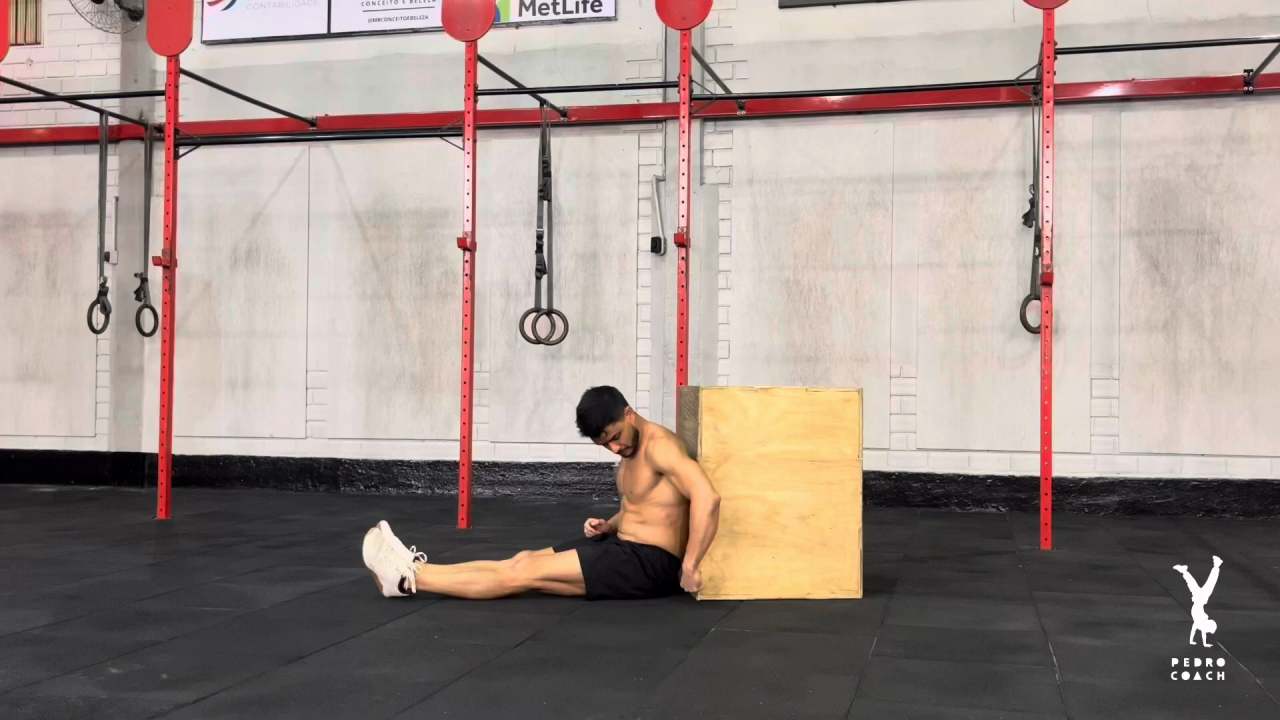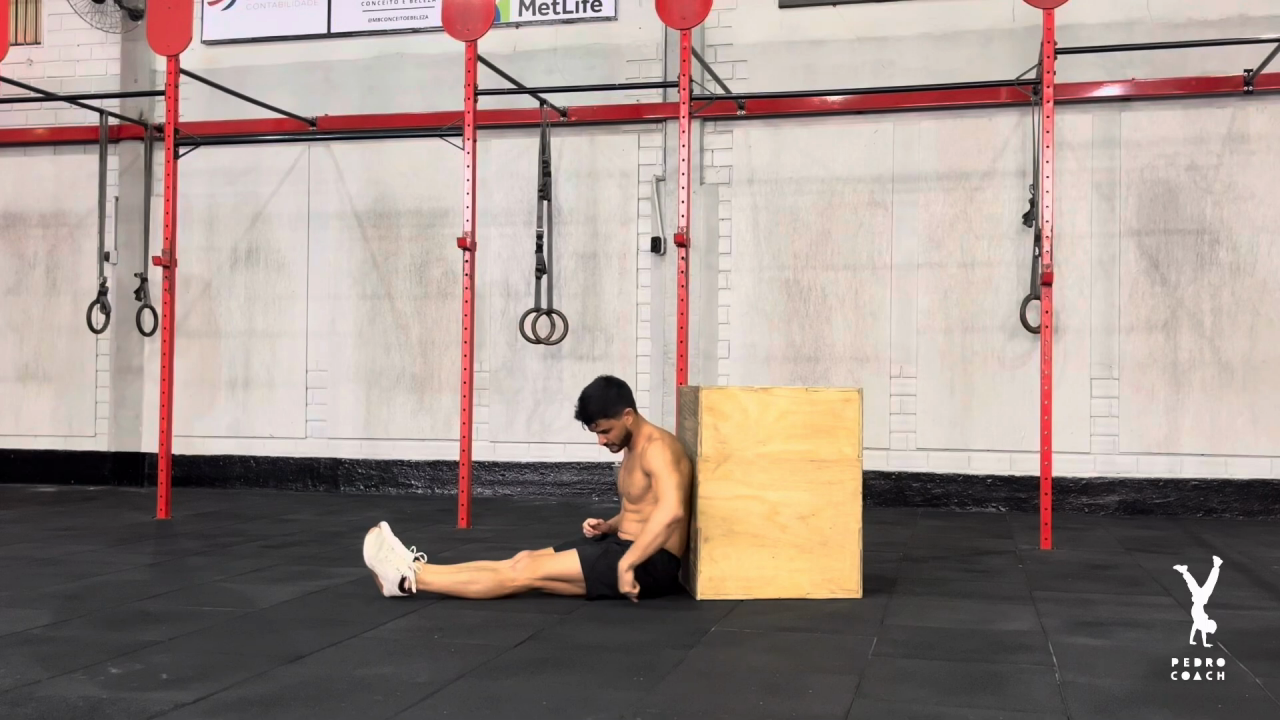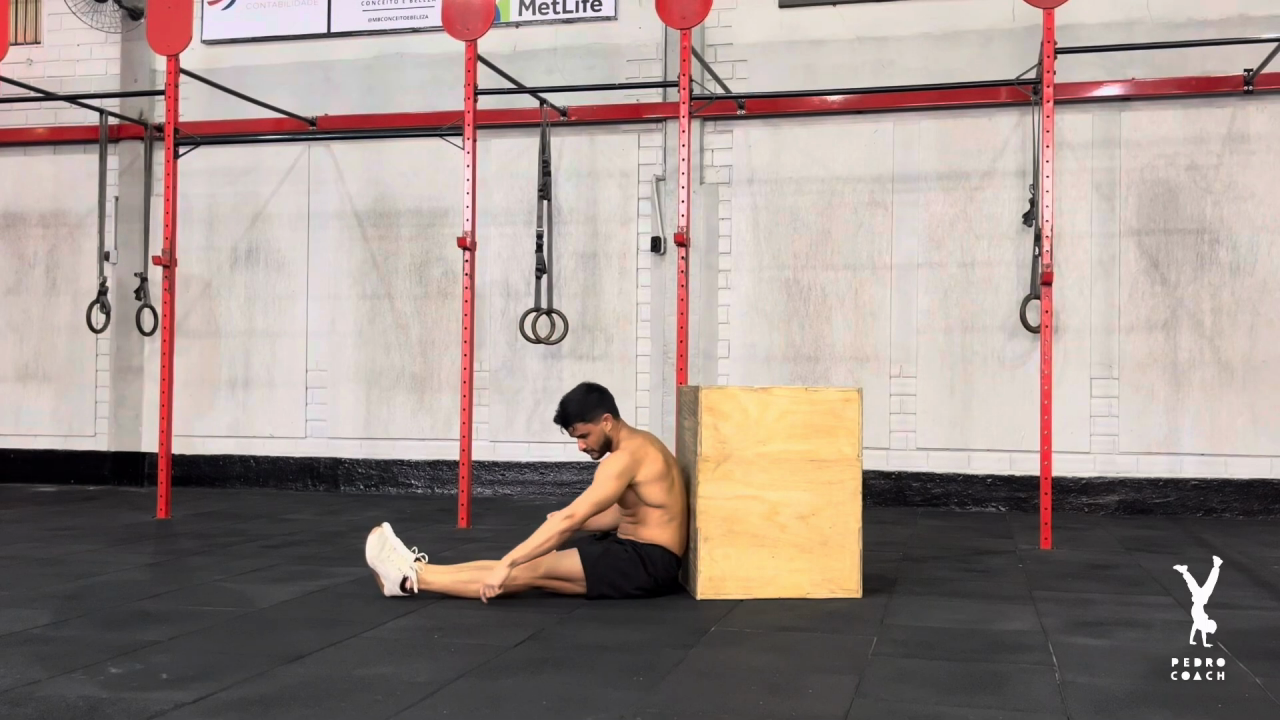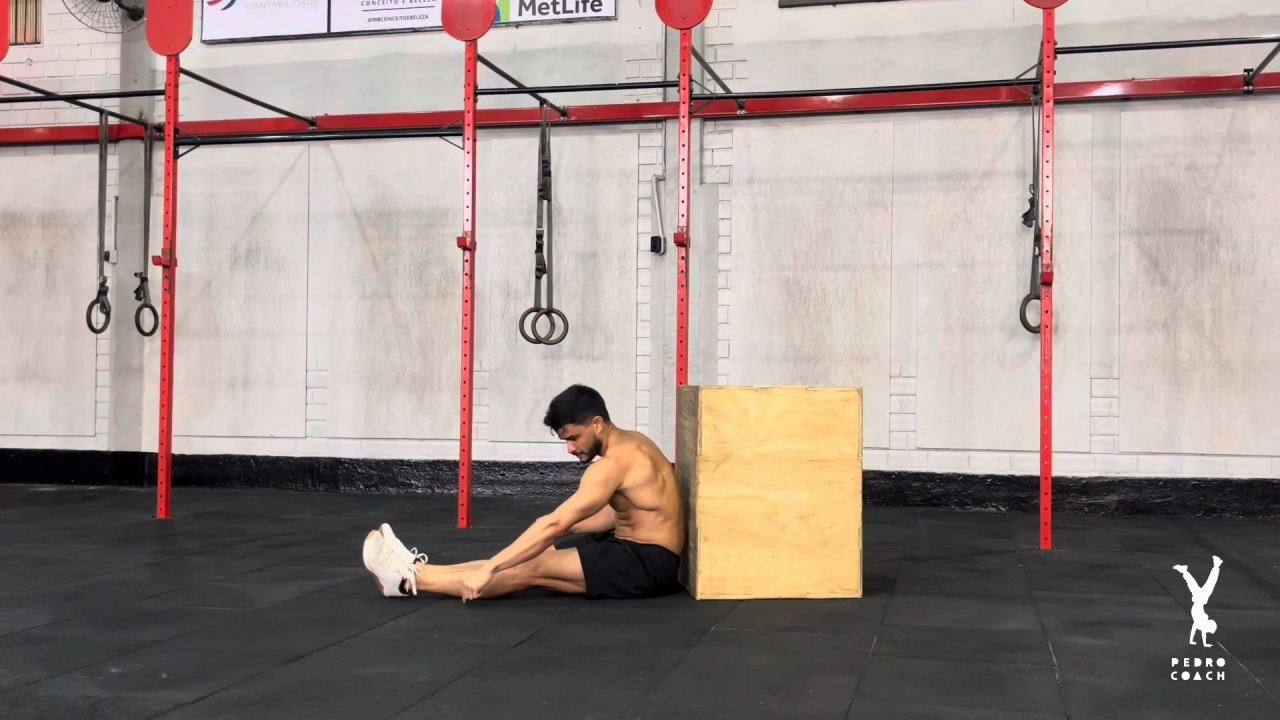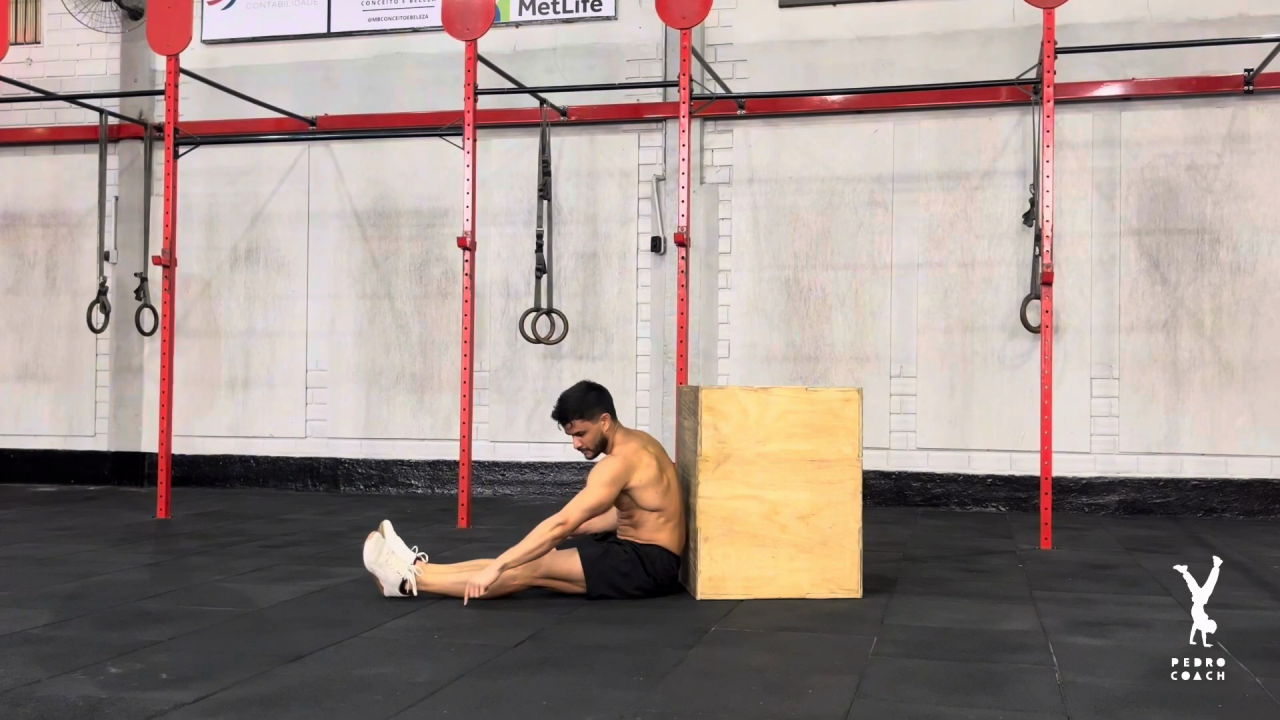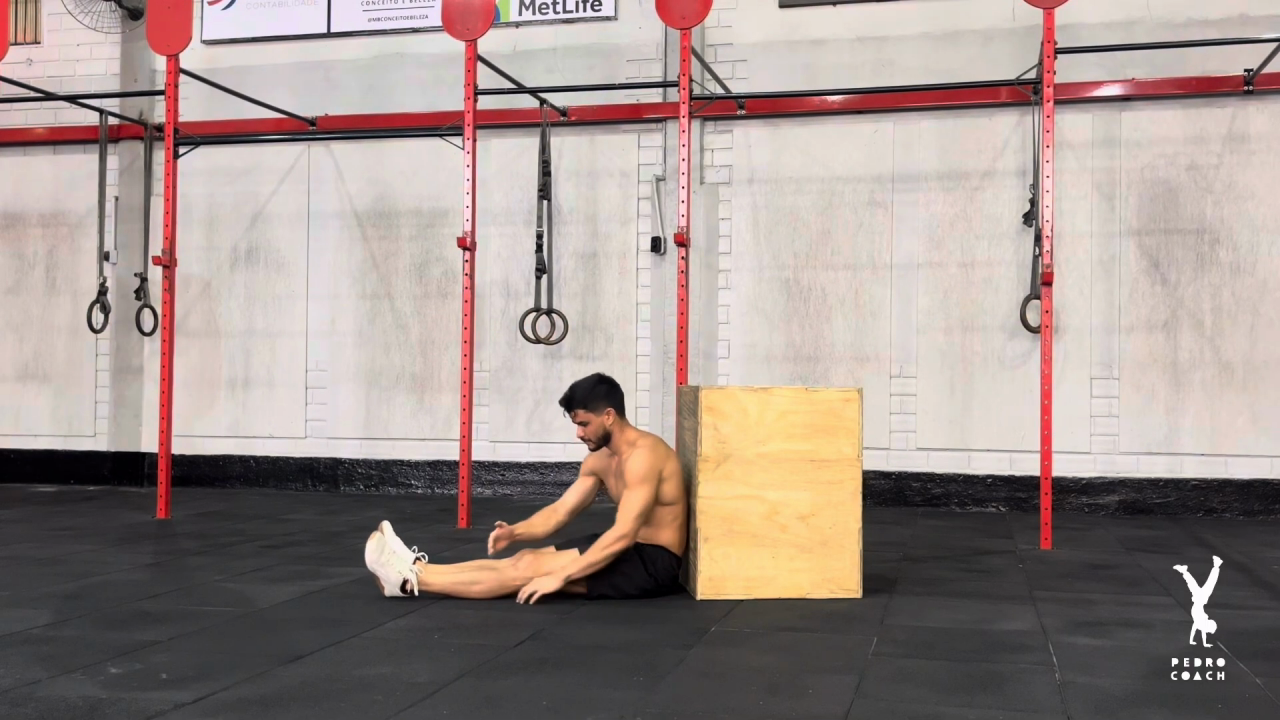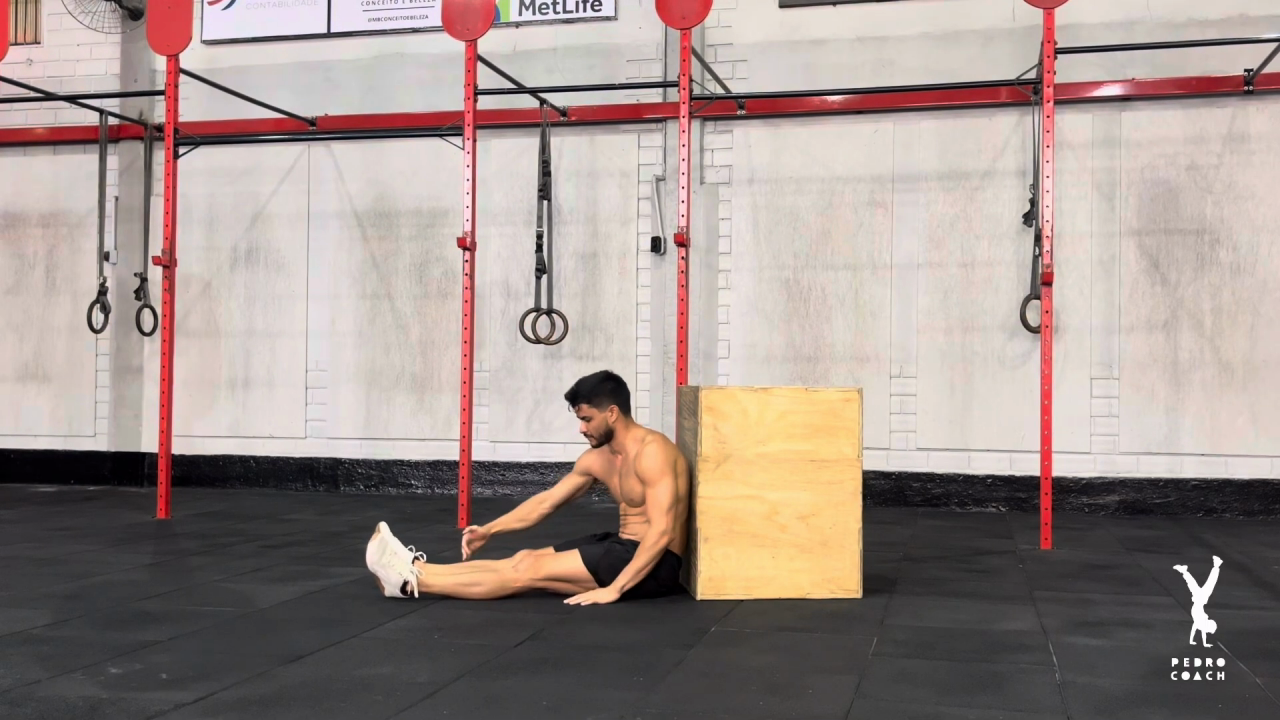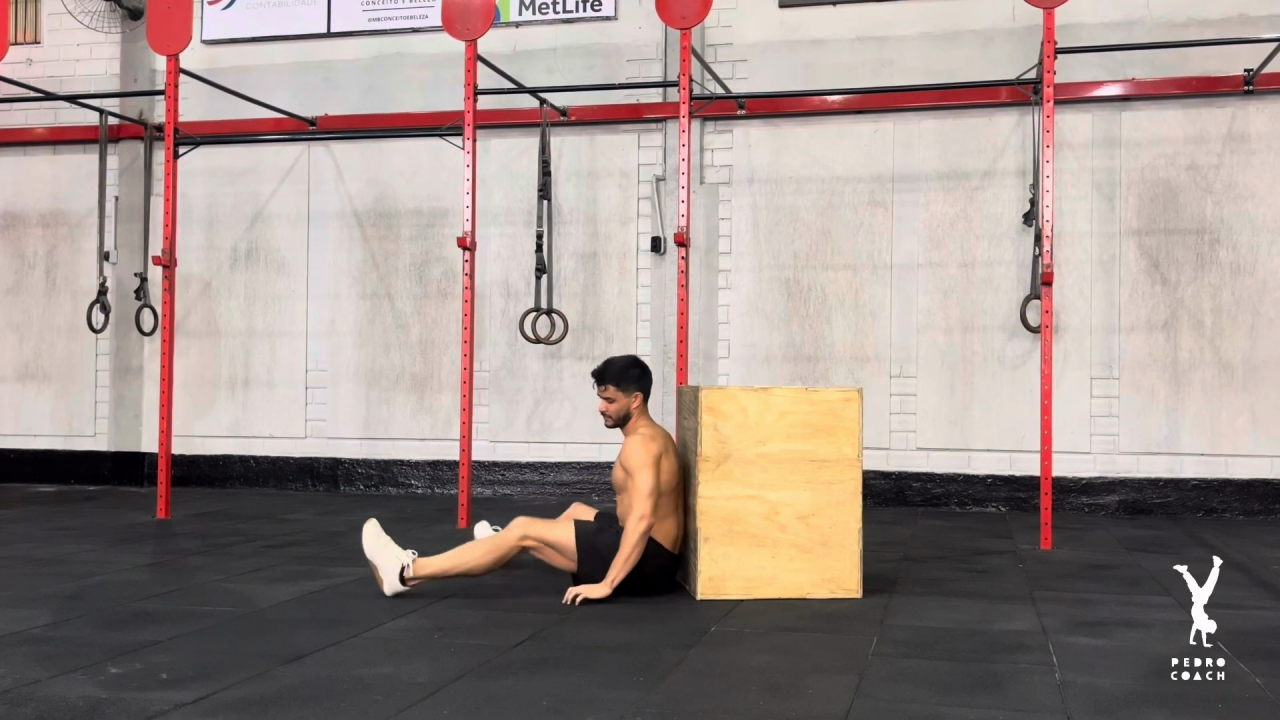
dt=0.5s
person 1, frame 1
left shoulder: (659, 445)
right shoulder: (632, 447)
left elbow: (707, 498)
left wrist: (689, 566)
right wrist: (608, 525)
left hip: (648, 564)
right hip: (627, 548)
left knee: (528, 572)
right knee: (524, 559)
left ankle: (409, 578)
right ankle: (416, 570)
person 1, frame 2
left shoulder: (655, 448)
right shoulder: (634, 447)
left elbow: (671, 512)
left wrist: (627, 565)
right wrist: (608, 526)
left hip: (648, 566)
right hip: (626, 547)
left knee: (526, 572)
right knee: (523, 559)
left ankle: (409, 578)
right ankle: (416, 569)
person 1, frame 3
left shoulder: (628, 456)
right shoulder: (635, 445)
left elbow: (570, 518)
left wrist: (507, 563)
right wrist: (573, 523)
left hip: (649, 563)
right hip: (634, 549)
left knee: (529, 570)
right knee: (527, 559)
left ankle: (409, 578)
right ankle: (416, 569)
person 1, frame 4
left shoulder: (615, 462)
right shoulder: (629, 444)
left elbow: (553, 524)
left wrist: (488, 570)
right wrist: (566, 527)
left hip: (649, 563)
right hip: (632, 547)
left knee: (532, 569)
right knee: (527, 557)
left ankle: (410, 578)
right ankle: (417, 568)
person 1, frame 5
left shoulder: (621, 461)
right shoulder: (635, 443)
left elbow: (561, 524)
left wrist: (496, 566)
right wrist: (571, 529)
left hip: (650, 564)
right hip: (633, 548)
left knee: (531, 570)
right knee: (521, 560)
left ankle: (409, 580)
right ankle: (417, 567)
person 1, frame 6
left shoulder: (643, 455)
right shoulder: (600, 459)
left elbow: (623, 534)
right elbow: (561, 510)
left wrist: (561, 576)
right wrist: (516, 532)
left hip: (652, 564)
right hip: (631, 551)
left knee: (529, 568)
right knee: (525, 558)
left ankle: (410, 581)
right ankle: (417, 568)
person 1, frame 7
left shoulder: (652, 452)
right shoulder: (598, 458)
left elbow: (662, 532)
right elbow: (546, 500)
left wrist: (614, 589)
right wrist: (488, 530)
left hip: (653, 566)
right hip: (624, 547)
left knee: (531, 572)
right knee: (524, 558)
left ankle: (411, 582)
right ankle: (416, 568)
person 1, frame 8
left shoulder: (640, 443)
right shoulder: (652, 436)
left elbow: (643, 518)
left wrist: (607, 584)
left hip: (644, 561)
right hip: (657, 560)
left knee: (523, 531)
right knee: (576, 514)
left ankle: (407, 572)
right ankle: (496, 542)
